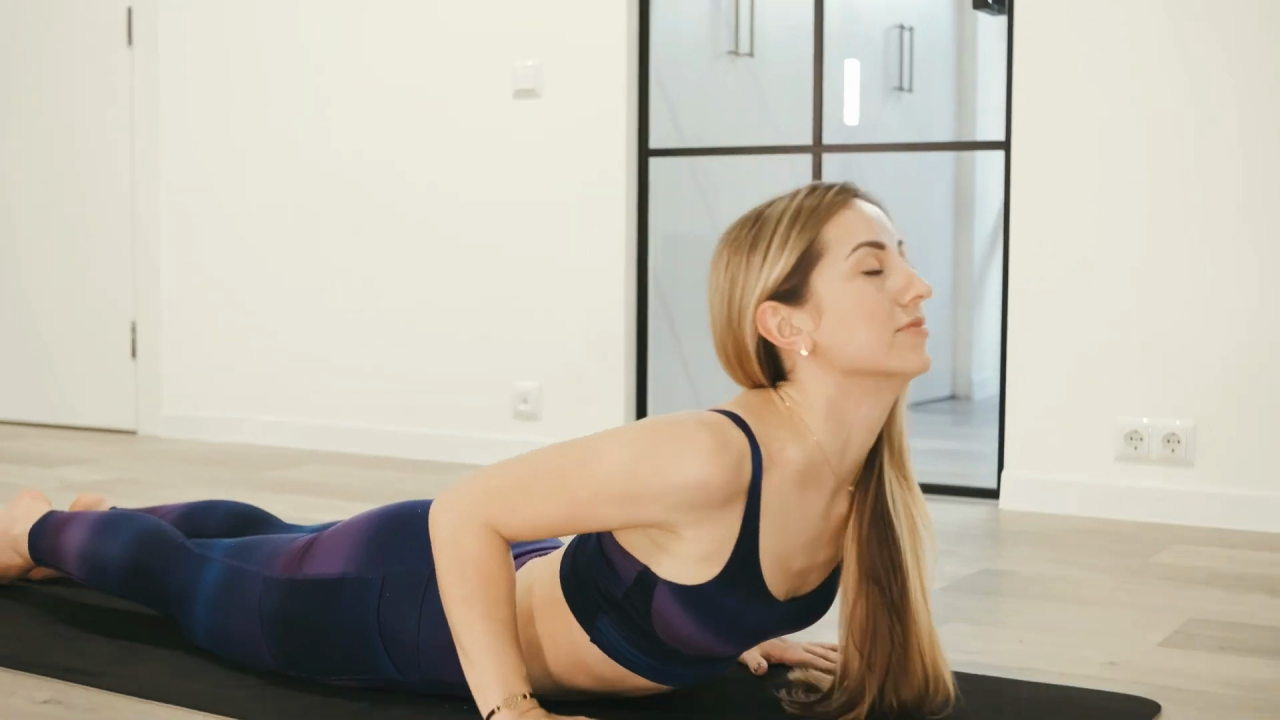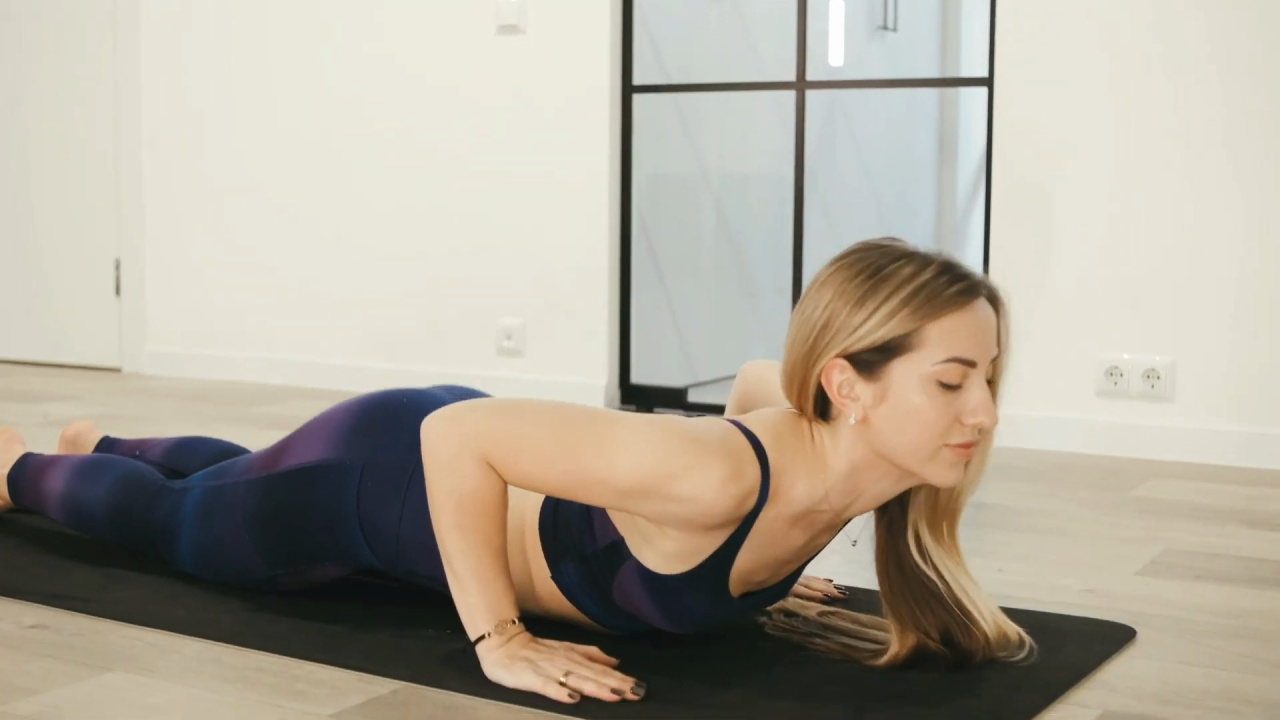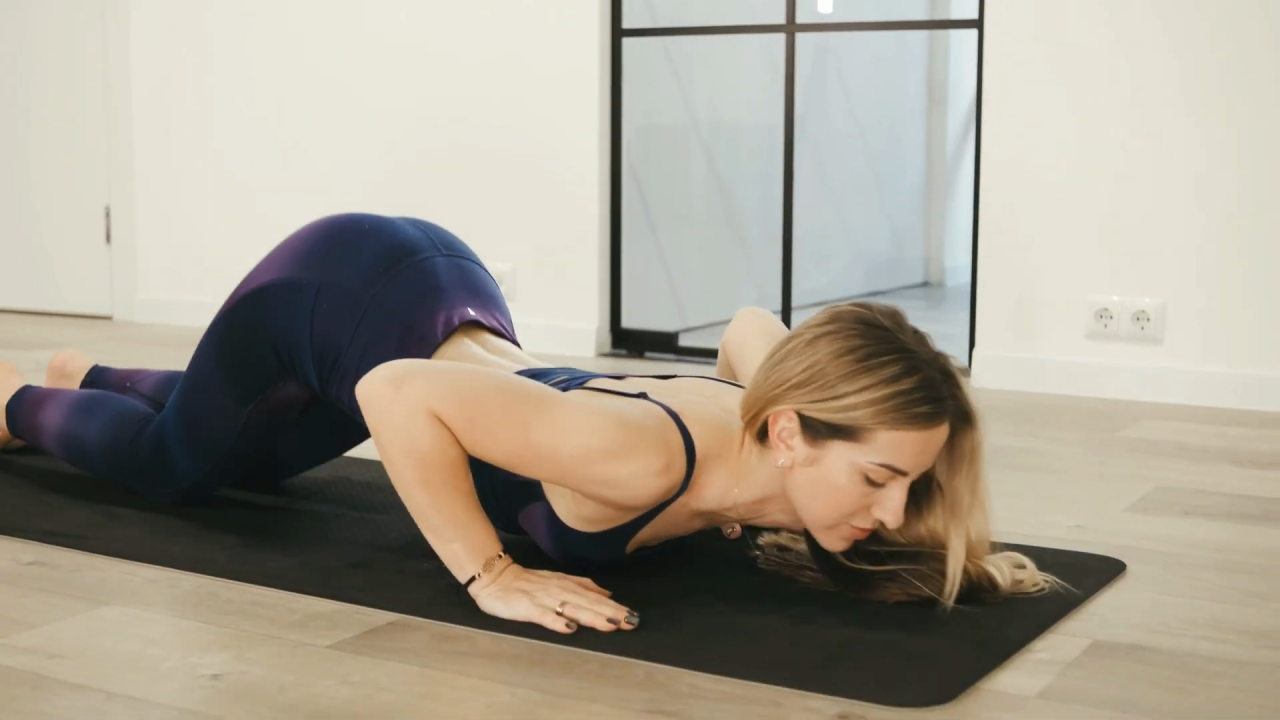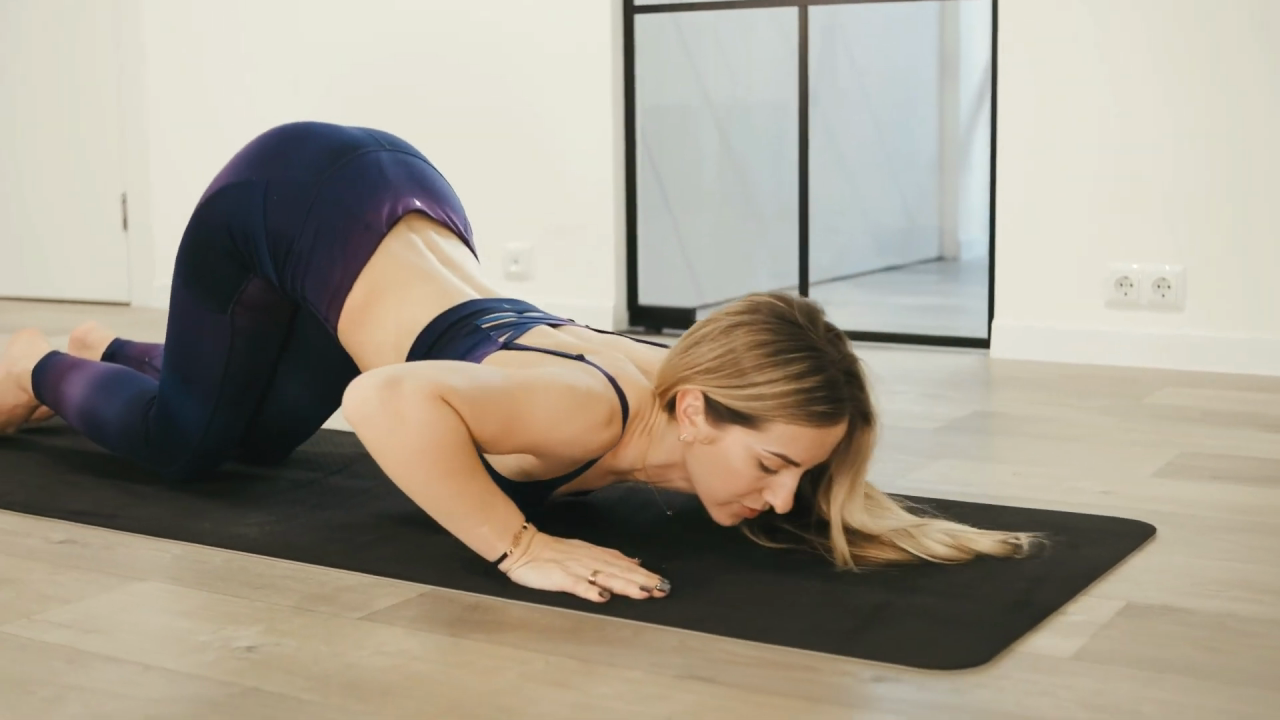
dt=0.5s
person 1, frame 1
left shoulder: (853, 451)
right shoulder: (705, 461)
right elbow: (465, 512)
left wrist: (755, 630)
left hip: (513, 582)
right hip: (406, 609)
left knee: (277, 540)
right knee: (185, 579)
left ankle: (111, 513)
person 1, frame 2
left shoulder: (861, 452)
right shoulder: (714, 477)
left elbow: (758, 377)
right elbow: (460, 438)
left wrist: (759, 574)
right wrist: (501, 640)
left hip: (482, 487)
right hip: (388, 475)
left knee: (240, 480)
right knee: (173, 524)
left ankle: (100, 442)
person 1, frame 3
left shoulder: (768, 411)
right shoulder: (648, 459)
left elbow: (750, 326)
right elbow: (394, 392)
left wrist: (763, 508)
right wrist: (492, 577)
left hip: (429, 286)
right hip: (330, 297)
left knee: (250, 462)
right knee: (169, 466)
left ankle: (91, 378)
person 1, frame 4
left shoulder: (694, 390)
right shoulder: (593, 414)
left elbow: (770, 319)
right elbow: (385, 398)
left wrist: (792, 461)
right wrist: (520, 547)
left hip: (388, 198)
right hip: (287, 194)
left knee: (262, 439)
right knee: (183, 442)
left ankle: (107, 350)
